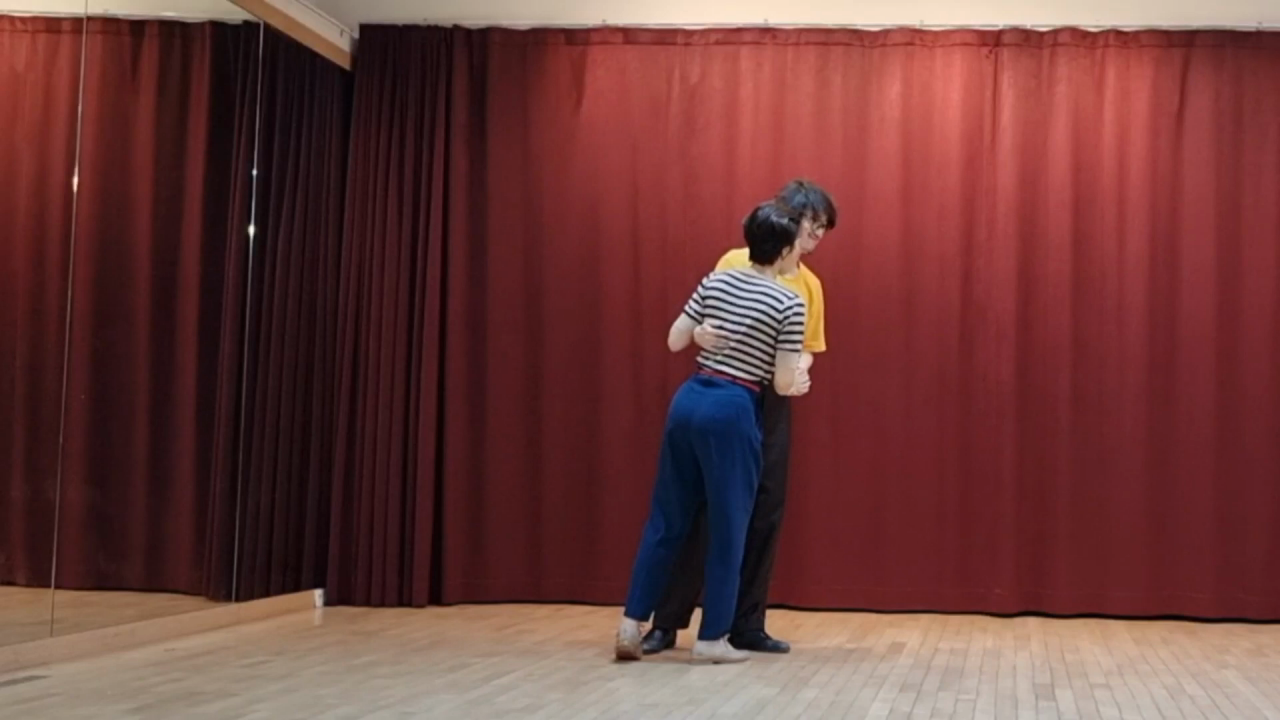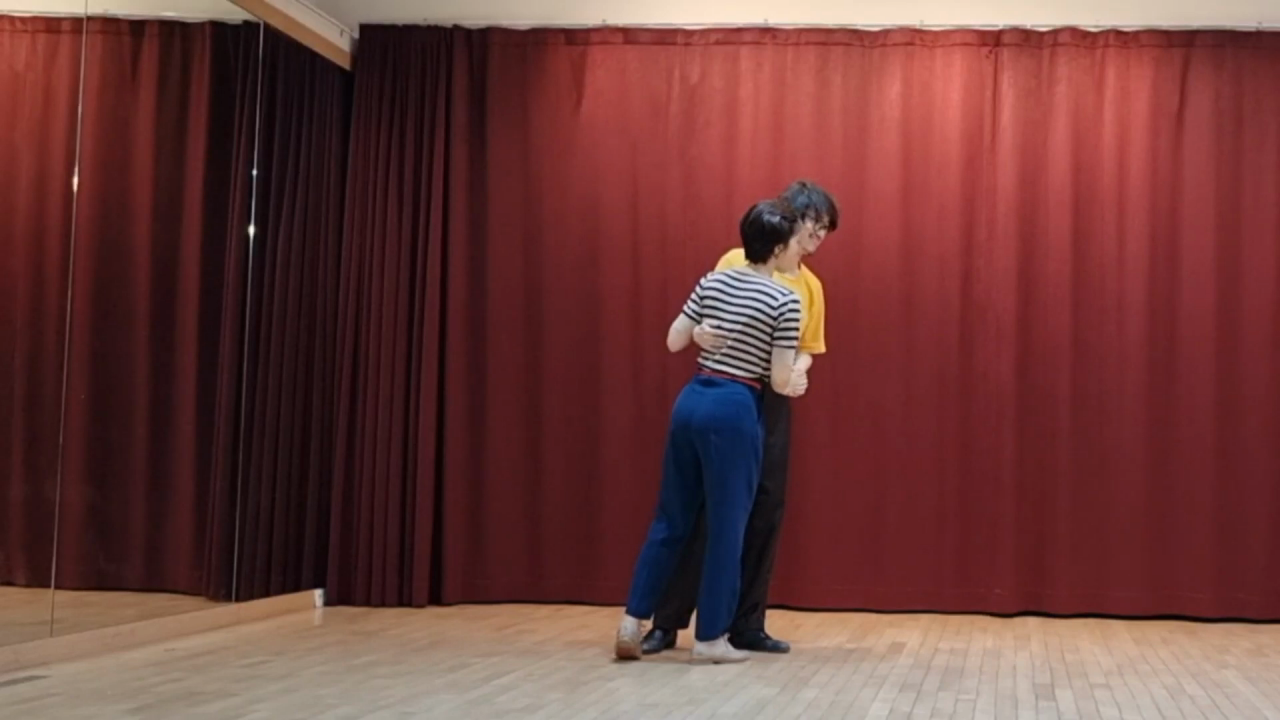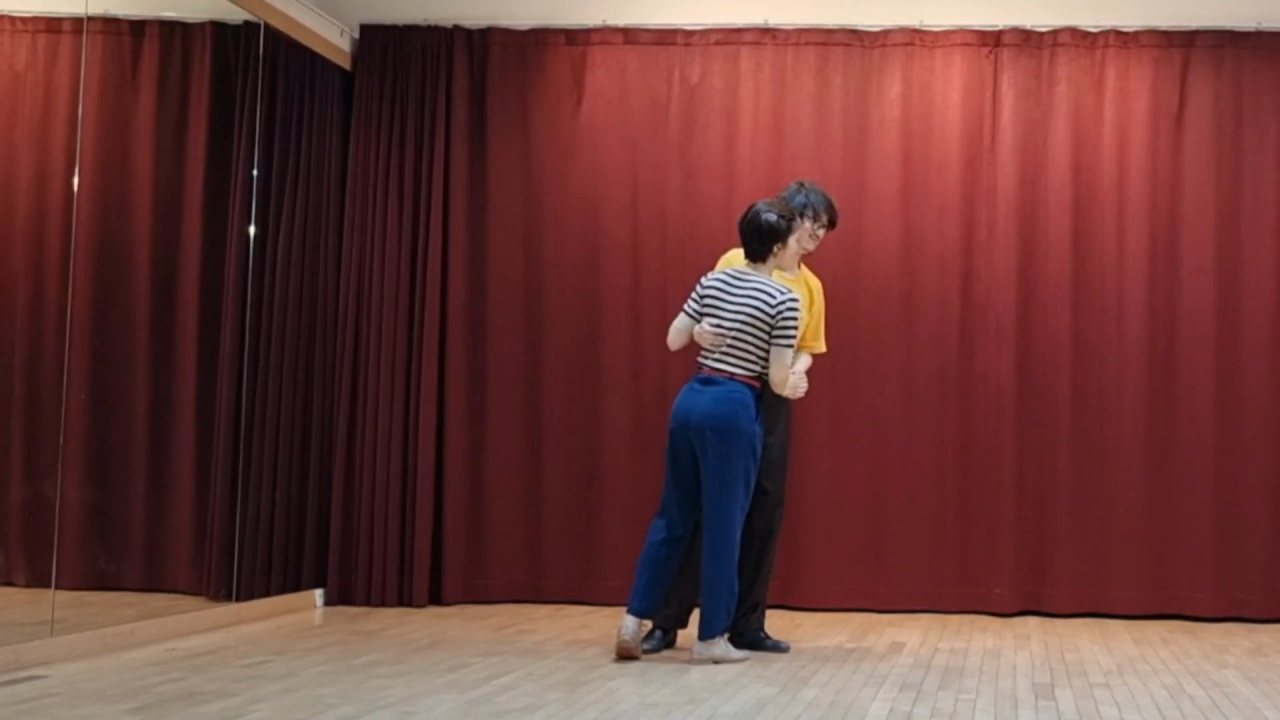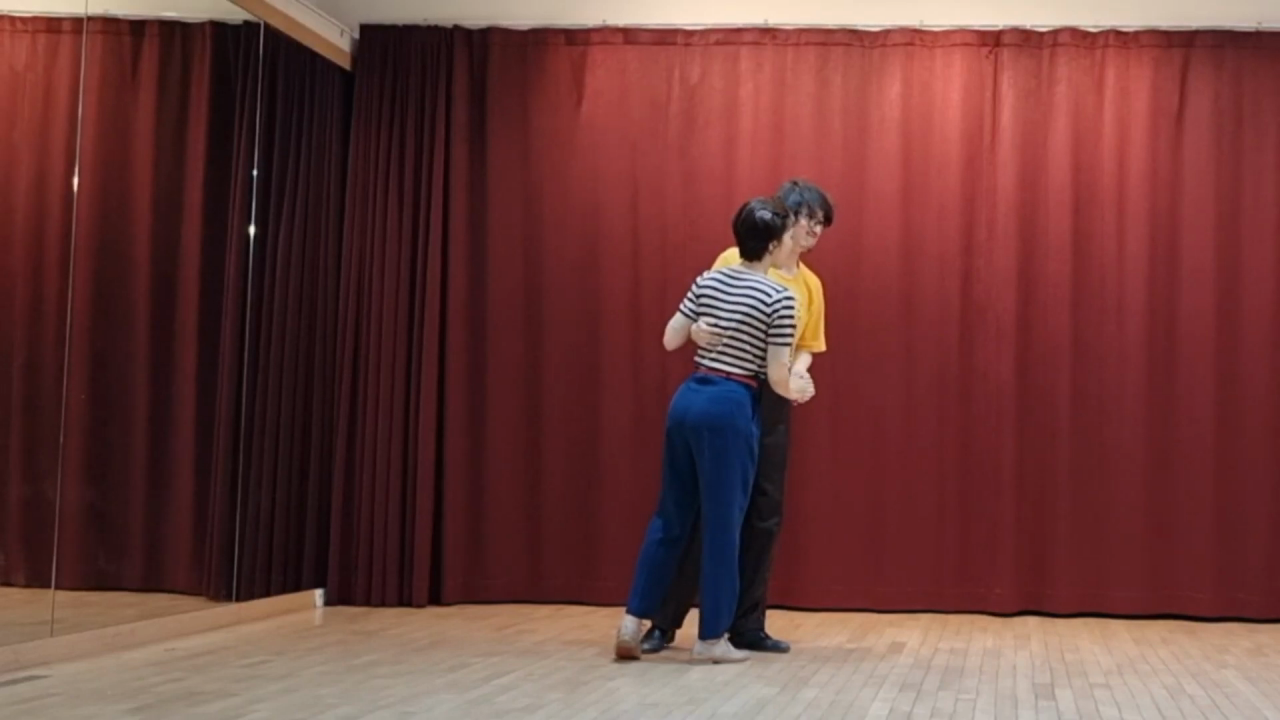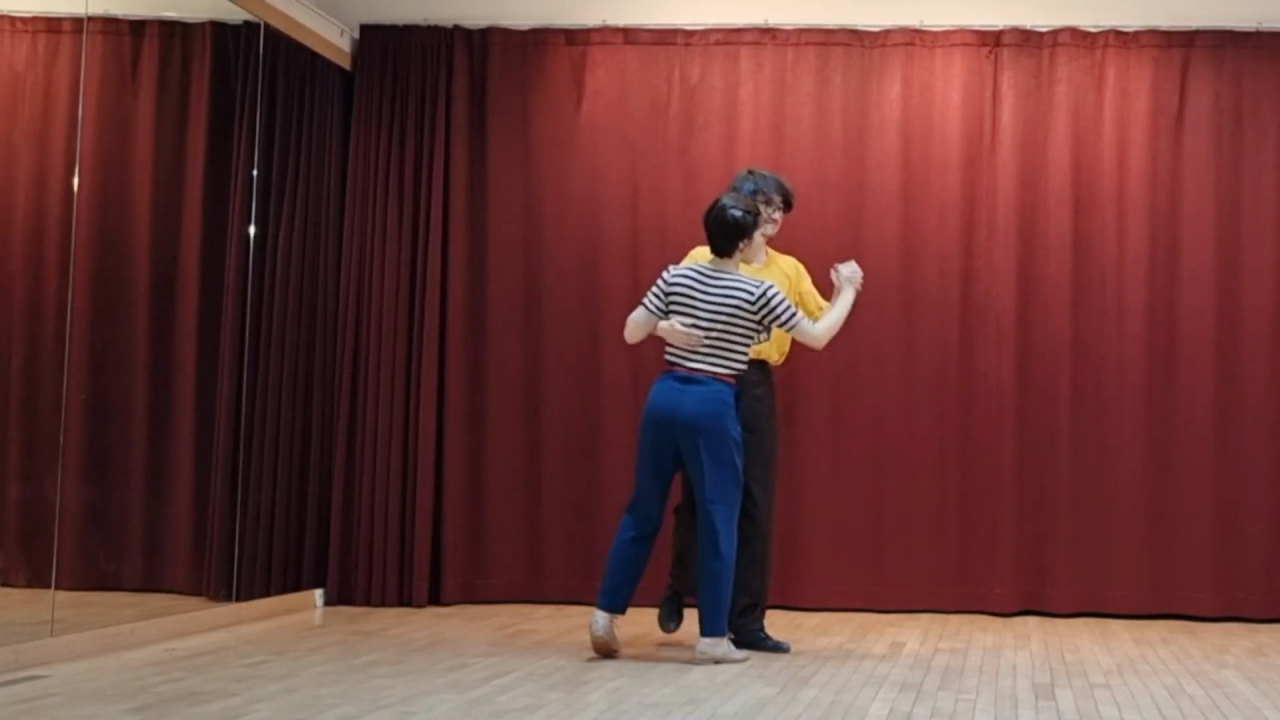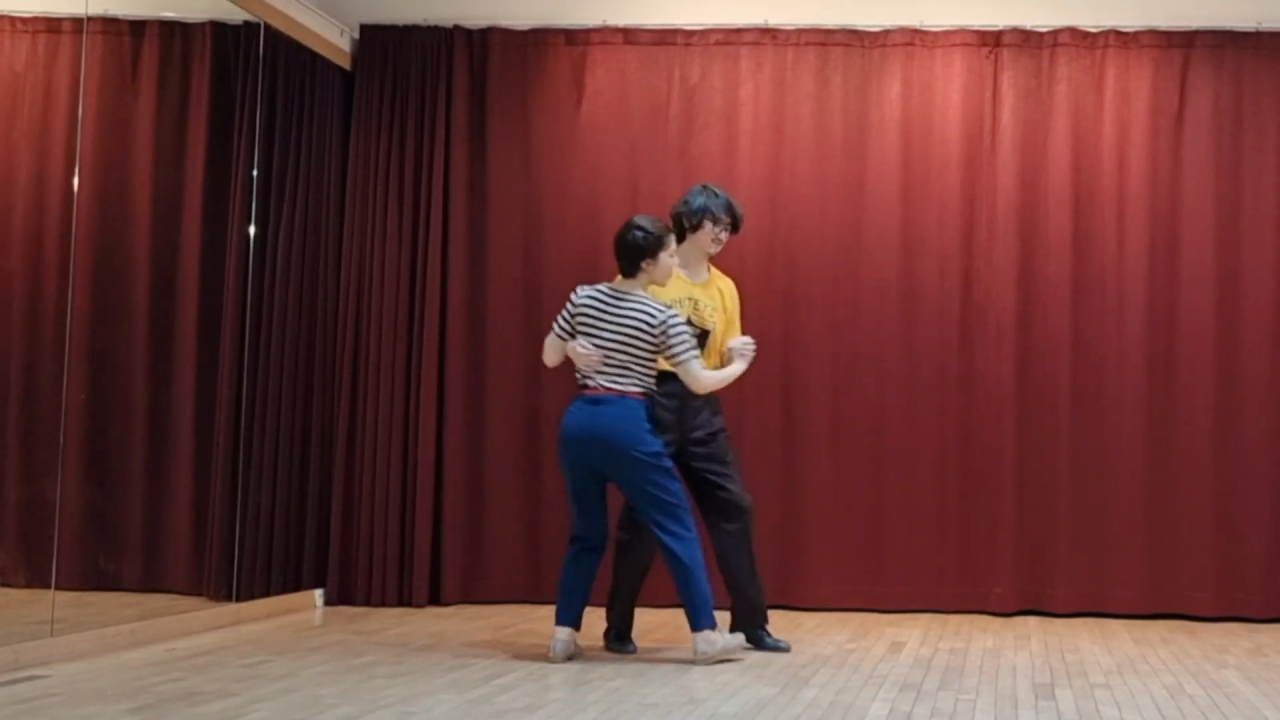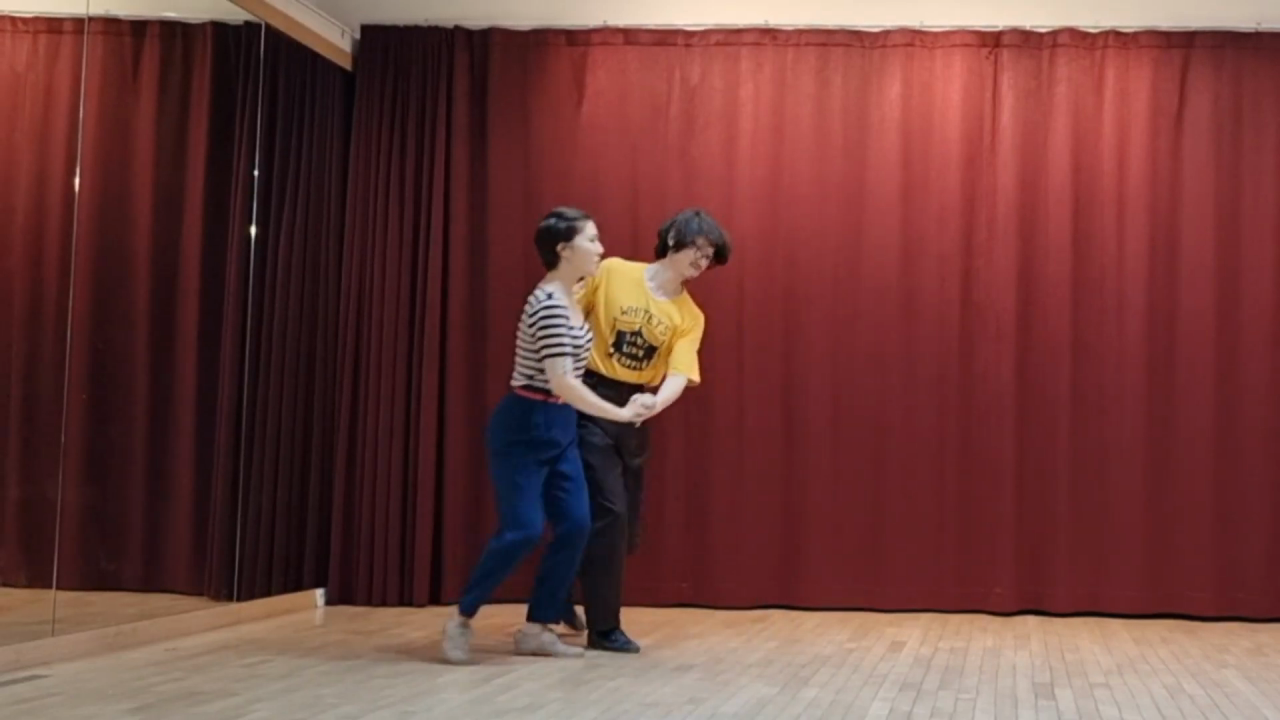
dt=0.4s
person 1, frame 1
left shoulder: (811, 286)
right shoulder: (737, 262)
left elbow: (807, 348)
right elbow: (698, 319)
left wrist: (797, 373)
right wrist: (701, 334)
left hip: (772, 405)
left knee: (765, 512)
right knee: (702, 508)
left ankle: (747, 625)
right ankle: (667, 621)
person 1, frame 2
left shoulder: (812, 287)
right shoulder: (737, 262)
left elbow: (806, 349)
right elbow: (700, 317)
left wrist: (797, 374)
right wrist: (699, 332)
left hip: (772, 406)
left knee: (765, 512)
left ankle: (747, 625)
right ankle: (667, 621)
person 1, frame 3
left shoulder: (811, 287)
right shoulder: (736, 262)
left elbow: (806, 349)
right elbow: (699, 318)
left wrist: (794, 373)
right wrist: (699, 331)
left hip: (771, 404)
left knee: (764, 512)
left ankle: (747, 624)
right ankle: (667, 621)
person 1, frame 4
left shoulder: (811, 285)
right shoulder: (735, 261)
left elbow: (806, 348)
right elbow: (699, 316)
left wrist: (797, 374)
right wrist: (697, 330)
left hip: (772, 404)
left knee: (765, 513)
left ankle: (747, 624)
right ankle: (664, 621)
person 1, frame 5
left shoulder: (789, 270)
right shoulder: (702, 259)
left elbow: (823, 325)
right wrist: (665, 326)
left hip: (756, 390)
left knee: (755, 506)
right knee: (701, 498)
left ankle: (746, 623)
right ankle: (678, 592)
person 1, frame 6
left shoulder: (725, 289)
left elbow: (729, 357)
right wrist: (577, 348)
left hip: (700, 405)
right hip: (650, 399)
left knee: (733, 506)
right knee: (642, 514)
left ankle: (750, 623)
right ankle: (618, 627)
person 1, frame 7
left shoulder: (691, 317)
right shoulder: (611, 273)
left elbow: (679, 377)
left wrist: (655, 403)
left knee: (624, 520)
right knee: (609, 508)
left ankle: (558, 594)
right ankle: (603, 627)
person 2, frame 1
left shoulder: (715, 281)
right shoulder: (790, 304)
left elbow: (675, 341)
right elbow: (782, 383)
right wrist: (799, 384)
left hip: (689, 399)
right hip: (732, 412)
left knee: (668, 515)
right knee: (729, 523)
left ankle: (632, 623)
right ankle: (712, 637)
person 2, frame 2
left shoulder: (713, 282)
right shoulder: (785, 301)
left elbow: (674, 342)
right elbow: (780, 381)
right wrist: (796, 385)
left hip: (691, 400)
right hip: (734, 410)
left knee: (673, 516)
right knee: (727, 523)
left ankle: (633, 622)
right ankle: (710, 637)
person 2, frame 3
left shoulder: (712, 281)
right shoulder: (783, 300)
left elbow: (674, 340)
right elbow: (777, 378)
right wrist: (794, 387)
left hip: (690, 399)
right hip: (733, 409)
left knee: (674, 514)
right knee: (724, 521)
left ankle: (633, 621)
right ankle: (710, 637)
person 2, frame 4
left shoulder: (708, 281)
right shoulder: (779, 297)
left elbow: (670, 340)
right elbow: (776, 377)
right wrist: (798, 390)
left hip: (687, 398)
right hip: (729, 408)
left knee: (671, 515)
right knee: (723, 521)
left ankle: (632, 622)
right ankle: (711, 638)
person 2, frame 5
left shoulder: (675, 277)
right shoulder: (758, 293)
left elbow: (632, 332)
right elbow: (817, 336)
right wrist: (847, 291)
left hip: (664, 397)
right hip: (712, 406)
left knee: (642, 511)
right knee: (719, 521)
left ankle: (605, 617)
right ankle: (712, 637)
person 2, frame 6
left shoulder: (583, 297)
right shoulder: (662, 318)
left elbow: (550, 356)
right elbow: (700, 383)
right wrist: (739, 363)
left hip: (578, 421)
right hip: (624, 425)
left knee: (588, 533)
right knee: (676, 526)
left ankle: (565, 633)
right ankle: (705, 633)
person 2, frame 7
left shoulder: (567, 300)
right shoulder: (552, 308)
right elbow: (563, 384)
right wrist: (622, 413)
left hip: (556, 427)
right hip: (525, 428)
left knee: (575, 525)
right knee: (522, 530)
left ankle: (539, 628)
right ankle: (460, 619)
